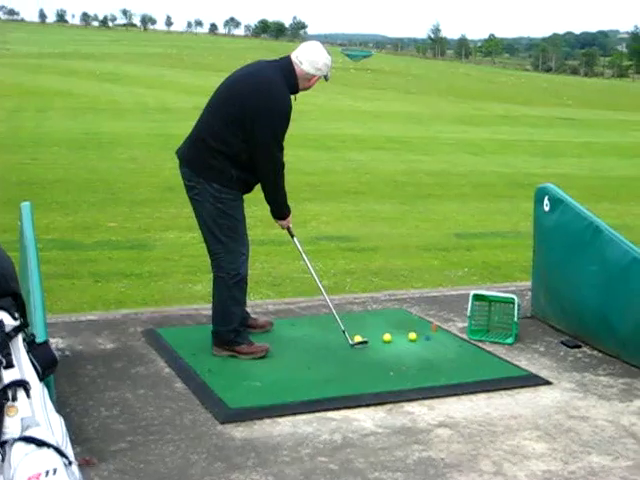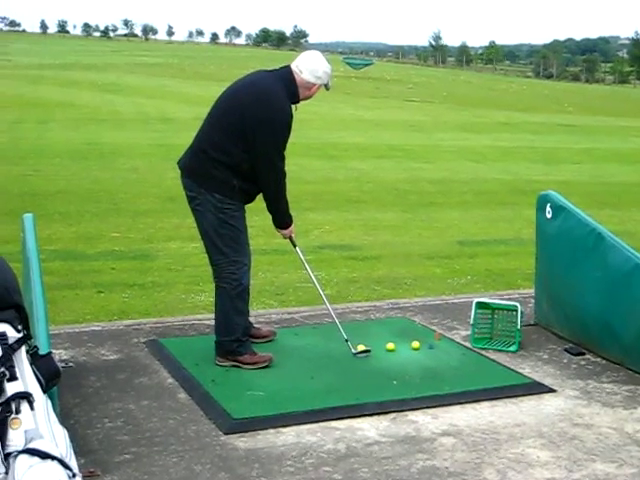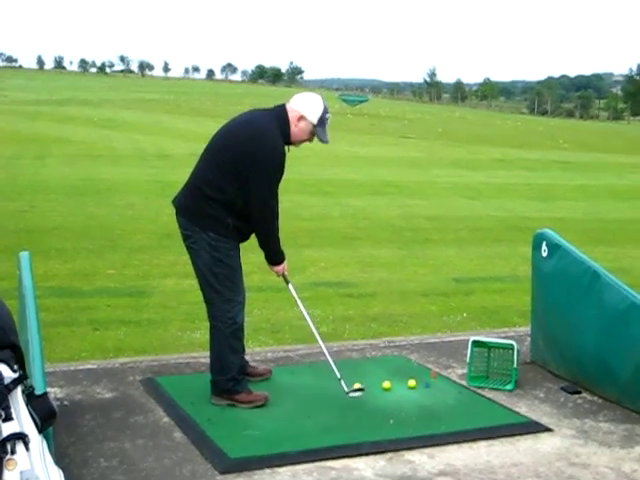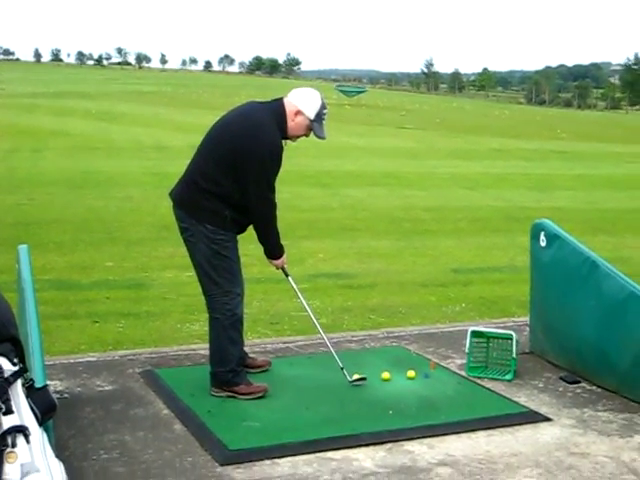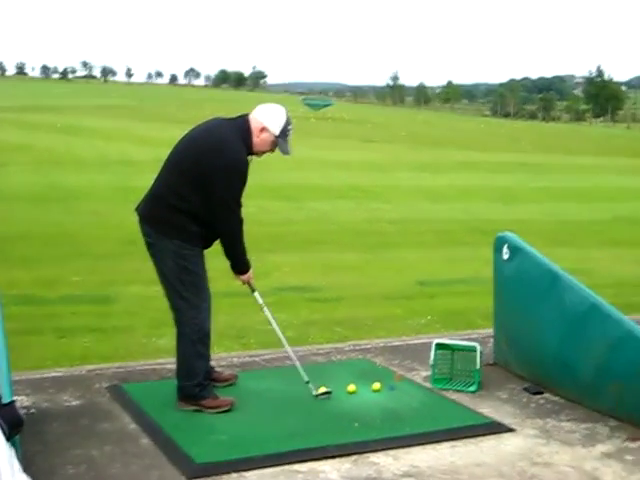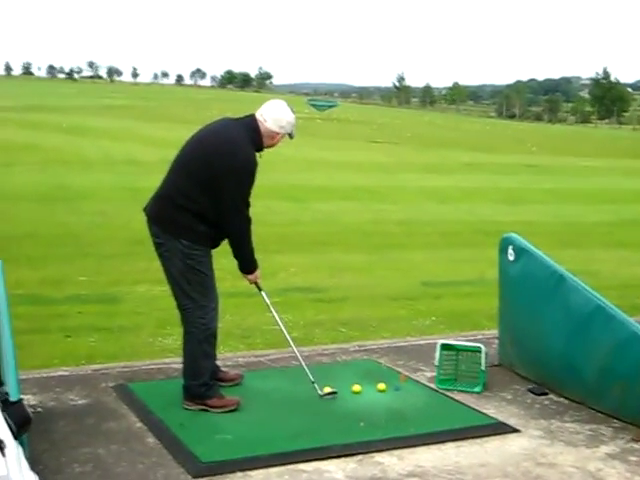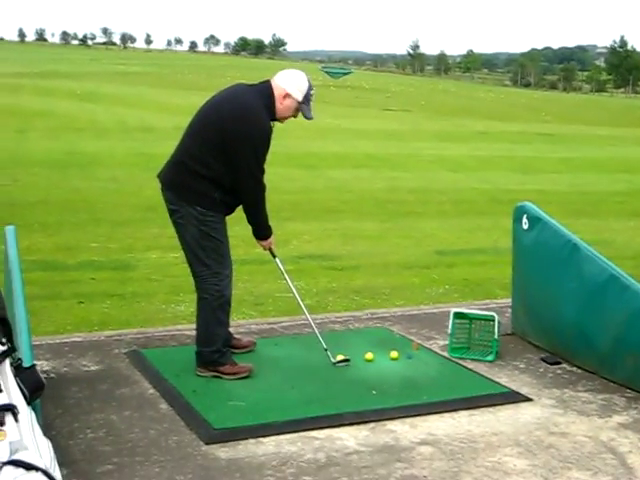
dt=0.5s
person 1, frame 1
left shoulder: (265, 74)
right shoulder: (273, 96)
right elbow: (269, 159)
right wrist: (281, 210)
left hip: (208, 167)
right hip: (212, 175)
left knee: (233, 251)
right knee: (231, 256)
left ankle: (236, 316)
right ankle: (228, 337)
person 1, frame 2
left shoulder: (265, 83)
right shoulder: (274, 105)
right elbow: (270, 167)
right wrist: (283, 219)
left hip: (209, 176)
right hip: (215, 185)
left knee: (236, 261)
right knee: (233, 266)
left ankle: (239, 326)
right ankle: (231, 347)
person 1, frame 3
left shoulder: (261, 123)
right shoulder: (267, 143)
right elbow: (263, 205)
left wrist: (272, 252)
right wrist: (275, 256)
left hip: (206, 215)
right hip: (209, 223)
left knee: (230, 299)
right knee: (227, 304)
left ankle: (235, 364)
right ankle: (227, 386)
person 1, frame 4
left shoulder: (258, 116)
right shoulder: (264, 137)
right elbow: (261, 200)
right wrist: (274, 249)
left hip: (203, 207)
right hip: (205, 215)
left knee: (229, 292)
right knee: (226, 296)
left ankle: (234, 356)
right ankle: (226, 377)
person 1, frame 5
left shoulder: (223, 132)
right shoulder: (229, 153)
right elbow: (227, 216)
right wrist: (241, 265)
left hip: (168, 221)
right hip: (172, 230)
left knee: (195, 306)
right knee: (193, 310)
left ankle: (200, 370)
right ankle: (193, 391)
person 1, frame 6
left shoulder: (230, 131)
right shoulder: (238, 155)
right elbow: (236, 216)
right wrist: (248, 265)
left hip: (175, 221)
right hip: (180, 231)
left knee: (203, 306)
right knee: (201, 310)
left ankle: (206, 370)
right ankle: (199, 391)
person 1, frame 7
left shoulder: (246, 98)
right shoulder: (252, 119)
left elbow: (244, 175)
right elbow: (250, 181)
right wrist: (263, 230)
left hip: (191, 188)
right hip: (194, 197)
left knee: (217, 271)
right knee: (215, 276)
left ankle: (219, 336)
right ankle: (211, 358)
